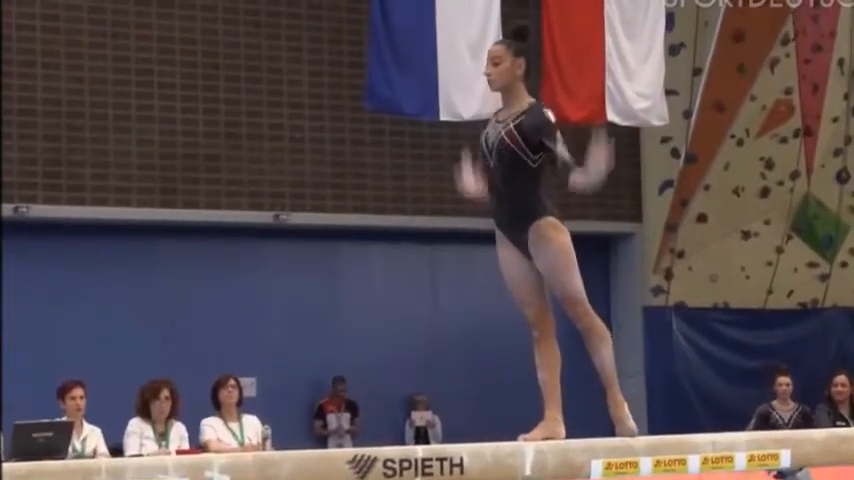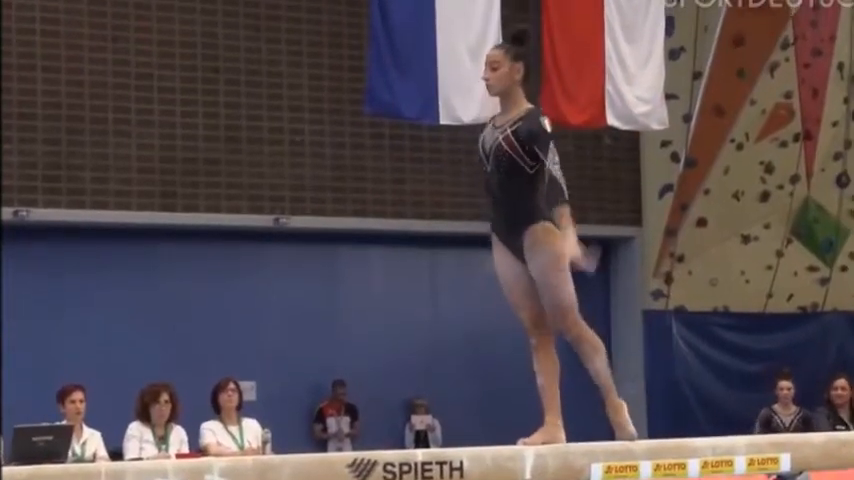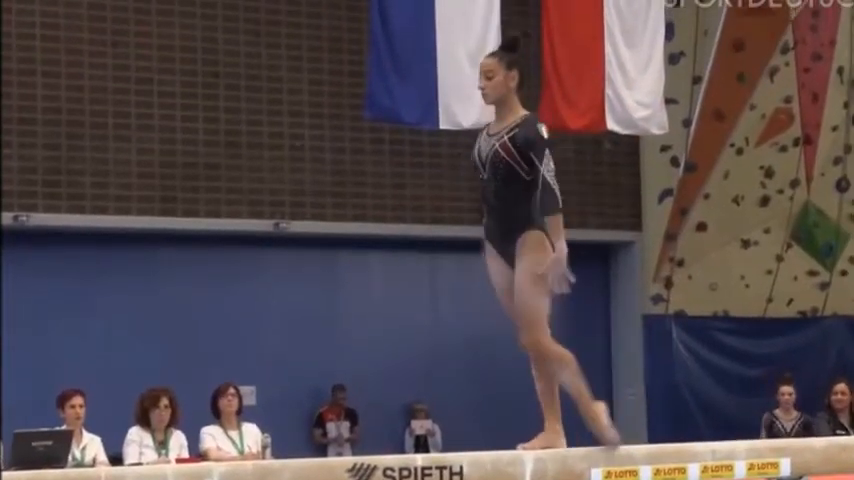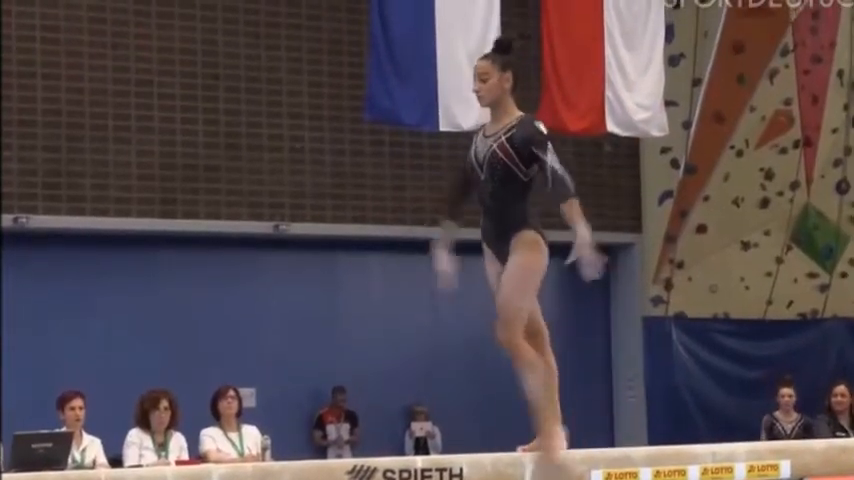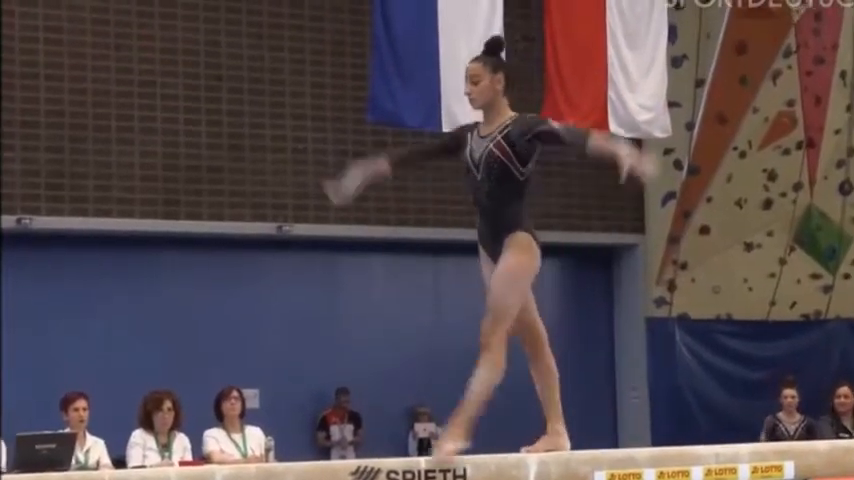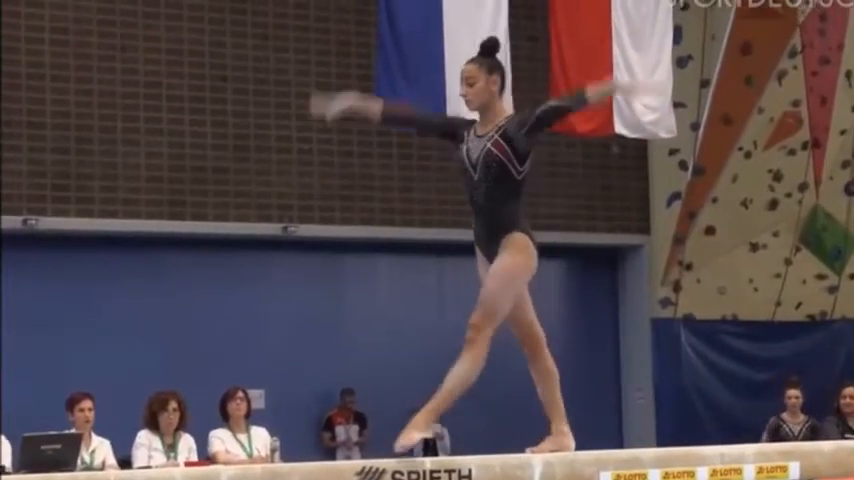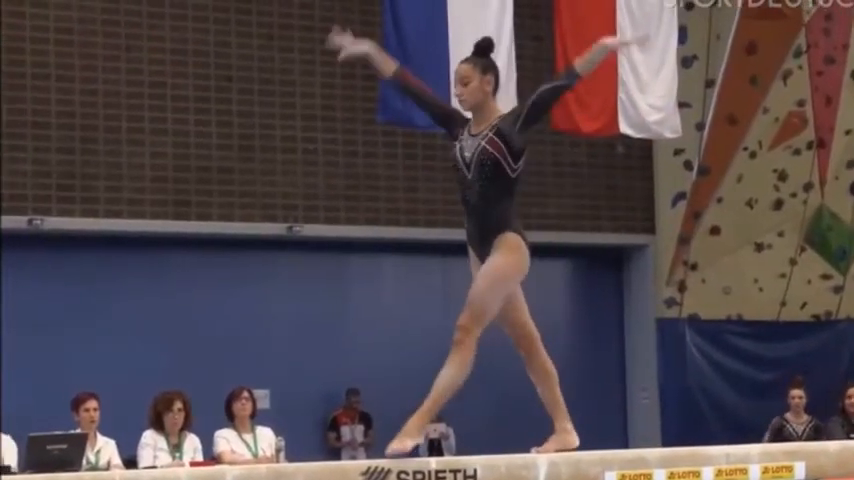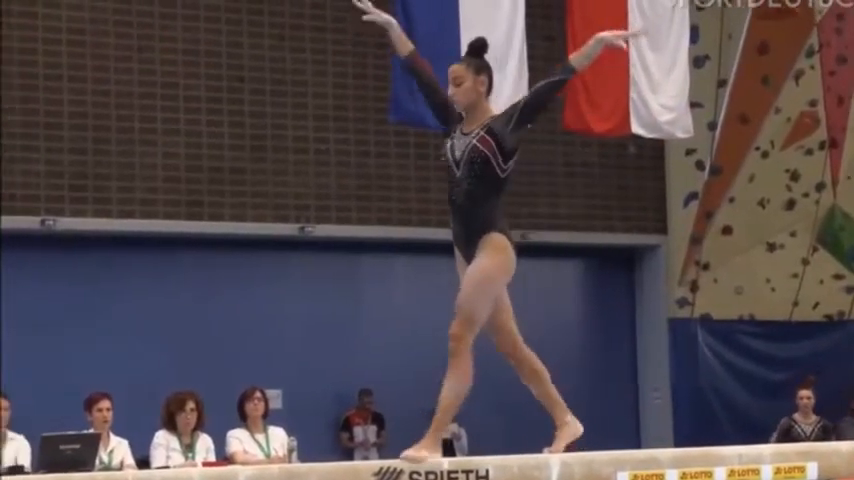
dt=0.1s
person 1, frame 1
left shoulder: (537, 117)
right shoulder: (495, 120)
left elbow: (565, 163)
left wrist: (589, 173)
right wrist: (477, 183)
left hip: (539, 226)
right hip: (507, 232)
left knee: (580, 312)
right knee: (538, 325)
left ankle: (615, 400)
right ankle: (552, 419)
person 1, frame 2
left shoulder: (535, 123)
right shoulder: (492, 126)
left elbow: (554, 183)
left wrist: (570, 240)
left hip: (537, 232)
right hip: (503, 236)
left knee: (569, 326)
right knee: (536, 331)
left ankle: (613, 403)
right ankle: (552, 424)
person 1, frame 3
left shoulder: (530, 130)
right shoulder: (486, 134)
left elbow: (548, 191)
left wrist: (559, 253)
left hip: (530, 240)
right hip: (496, 243)
left knee: (537, 339)
right knee: (530, 341)
left ankle: (591, 407)
right ankle: (552, 430)
person 1, frame 4
left shoulder: (529, 129)
right shoulder: (480, 135)
left elbow: (559, 181)
right elbow: (461, 189)
left wrist: (583, 234)
right wrist: (443, 246)
left hip: (525, 241)
right hip: (493, 245)
left knee: (510, 336)
right knee: (533, 338)
left ankle: (550, 426)
right ankle: (548, 429)
person 1, frame 5
left shoulder: (526, 127)
right shoulder: (469, 135)
left elbow: (573, 136)
right elbow: (417, 152)
left wrist: (620, 150)
right wrist: (364, 171)
left hip: (519, 243)
right hip: (490, 245)
left knee: (491, 336)
right knee: (532, 340)
left ankle: (459, 427)
right ankle: (556, 431)
person 1, frame 6
left shoulder: (521, 127)
right shoulder: (465, 130)
left elbow: (568, 103)
right elbow: (408, 115)
left wrist: (614, 87)
right wrist: (353, 103)
left hip: (514, 244)
right hip: (487, 246)
left knee: (477, 333)
right knee: (531, 341)
left ankle: (423, 421)
right ankle: (560, 431)
person 1, frame 7
left shoulder: (516, 123)
right shoulder: (460, 128)
left elbow: (561, 84)
right elbow: (412, 88)
left wrist: (604, 48)
right wrist: (369, 50)
left hip: (507, 244)
right hip: (479, 248)
left knee: (466, 332)
right knee: (527, 342)
left ankle: (418, 425)
right ankle: (564, 429)
person 1, frame 8
left shoulder: (507, 124)
right shoulder: (454, 126)
left elbow: (555, 81)
right elbow: (419, 71)
left wrist: (600, 41)
left hip: (493, 246)
right hip: (466, 249)
left knee: (459, 337)
right knee: (508, 345)
left ankle: (433, 439)
right ankle: (565, 422)
